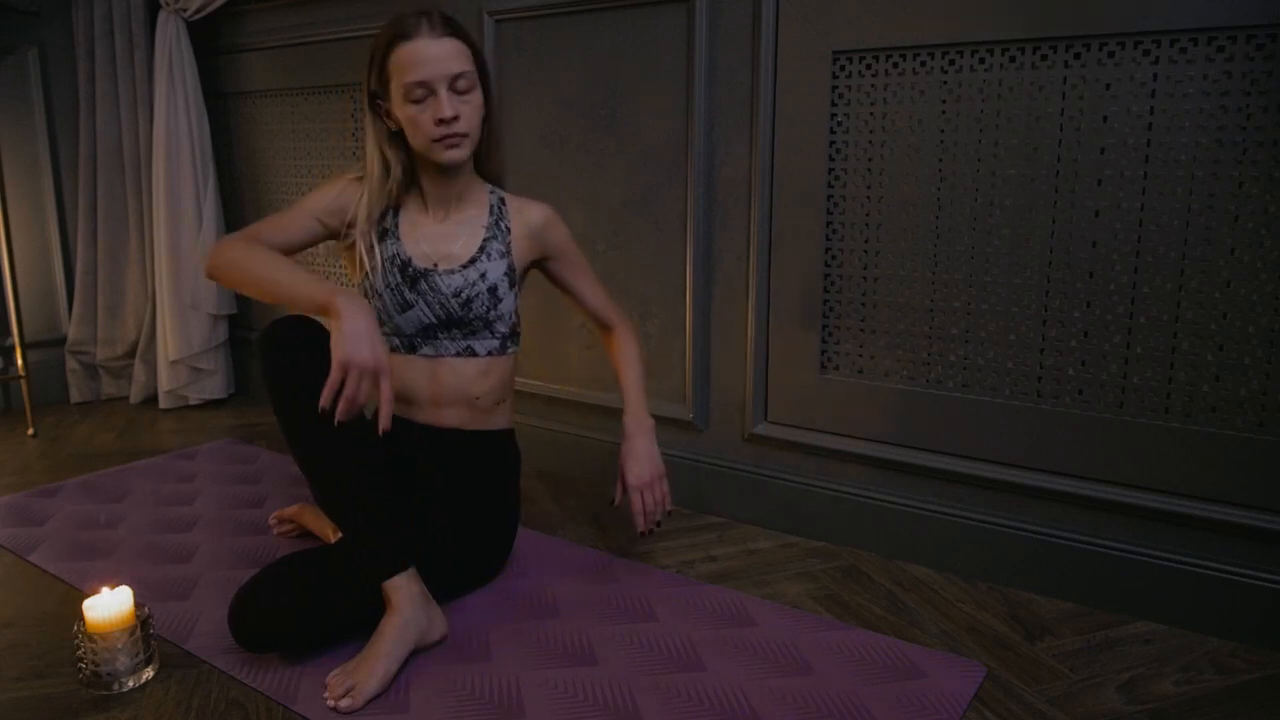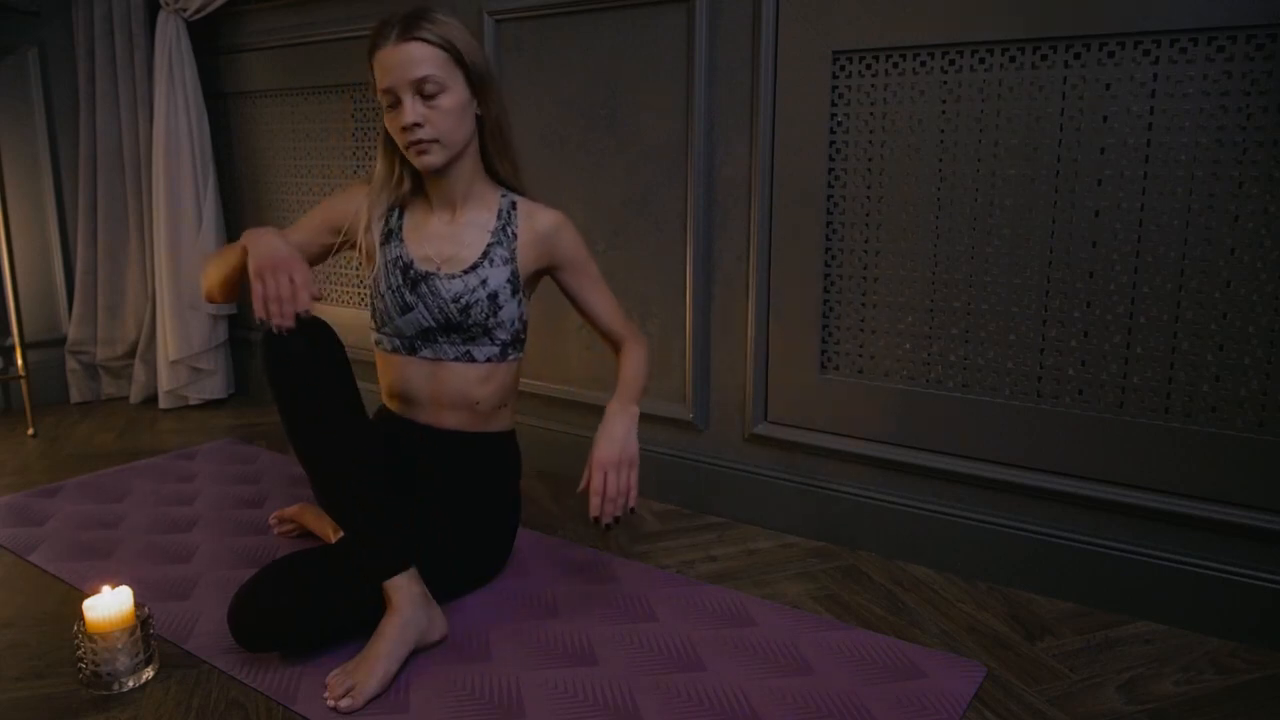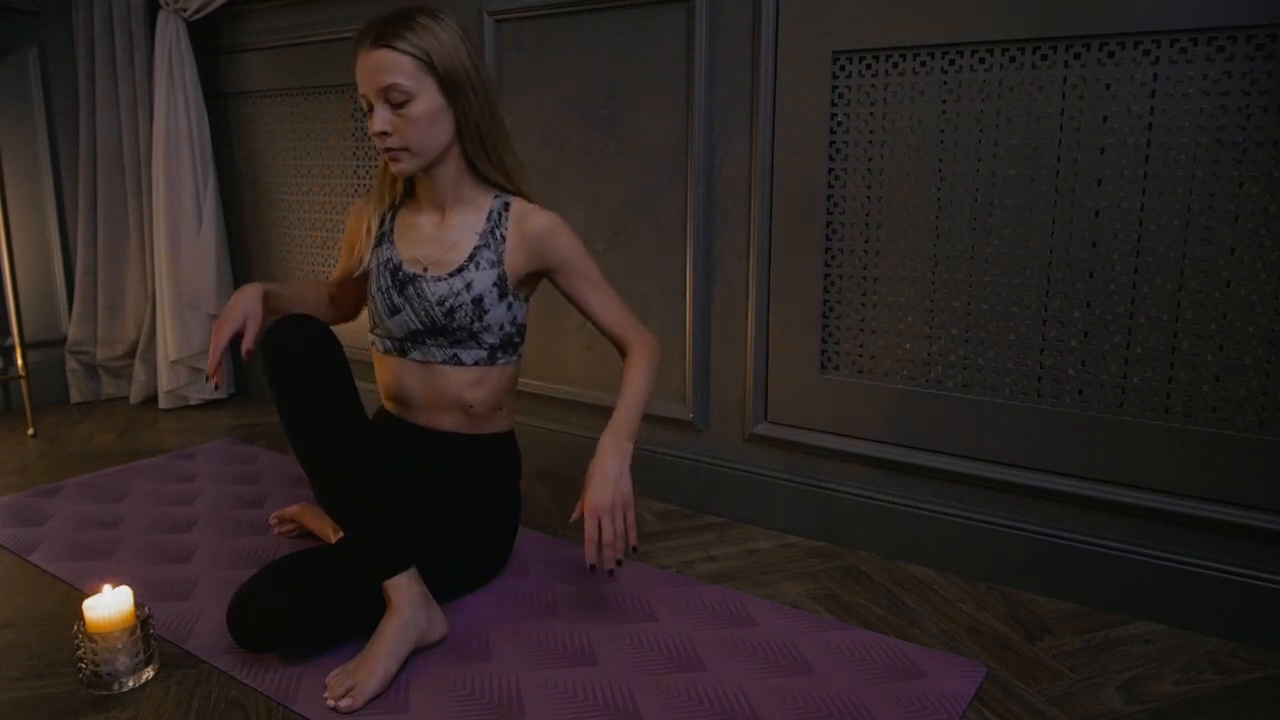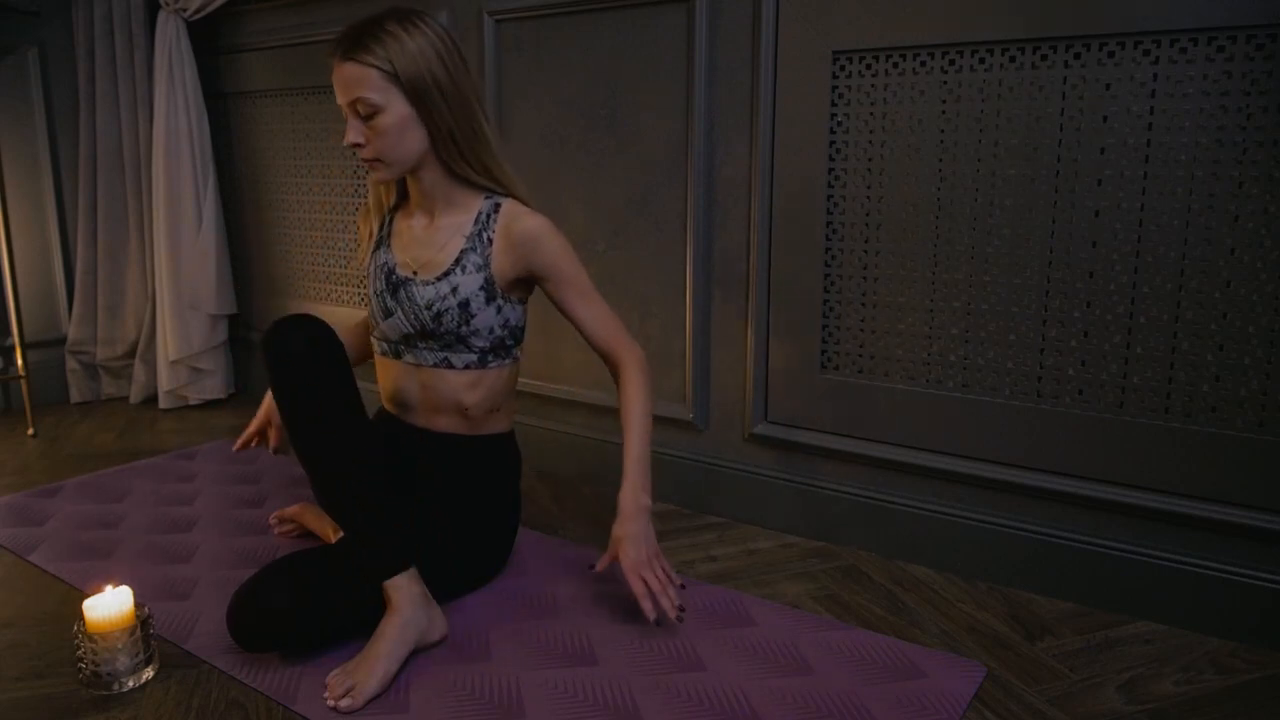
dt=0.4s
person 1, frame 1
left shoulder: (527, 223)
right shoulder: (358, 204)
left elbow: (614, 326)
right elbow: (227, 255)
left wrist: (638, 430)
right wrist: (339, 303)
left hip: (477, 483)
right hip: (386, 459)
left knee: (262, 616)
right knee: (288, 339)
left ankle: (351, 524)
person 1, frame 2
left shoulder: (538, 228)
right shoulder: (367, 210)
left elbow: (630, 341)
right elbow: (214, 284)
left wrist: (620, 415)
right wrist: (260, 242)
left hip: (474, 484)
right hip: (387, 456)
left knee: (260, 615)
right knee: (293, 334)
left ankle: (353, 526)
right ankle: (357, 522)
person 1, frame 3
left shoulder: (530, 230)
right shoulder: (373, 218)
left elbow: (640, 346)
right elbow: (334, 303)
left wrist: (613, 453)
right wrist: (258, 293)
left hip: (473, 486)
right hip: (386, 458)
left knee: (259, 615)
right knee: (295, 341)
left ankle: (350, 526)
right ankle: (359, 523)
person 1, frame 4
left shoulder: (518, 233)
right shoulder: (377, 220)
left elbow: (629, 362)
left wrist: (634, 510)
right wrist: (295, 387)
left hip: (472, 486)
right hip: (389, 459)
left knee: (260, 615)
right knee: (294, 336)
left ankle: (354, 525)
right ankle: (356, 519)
